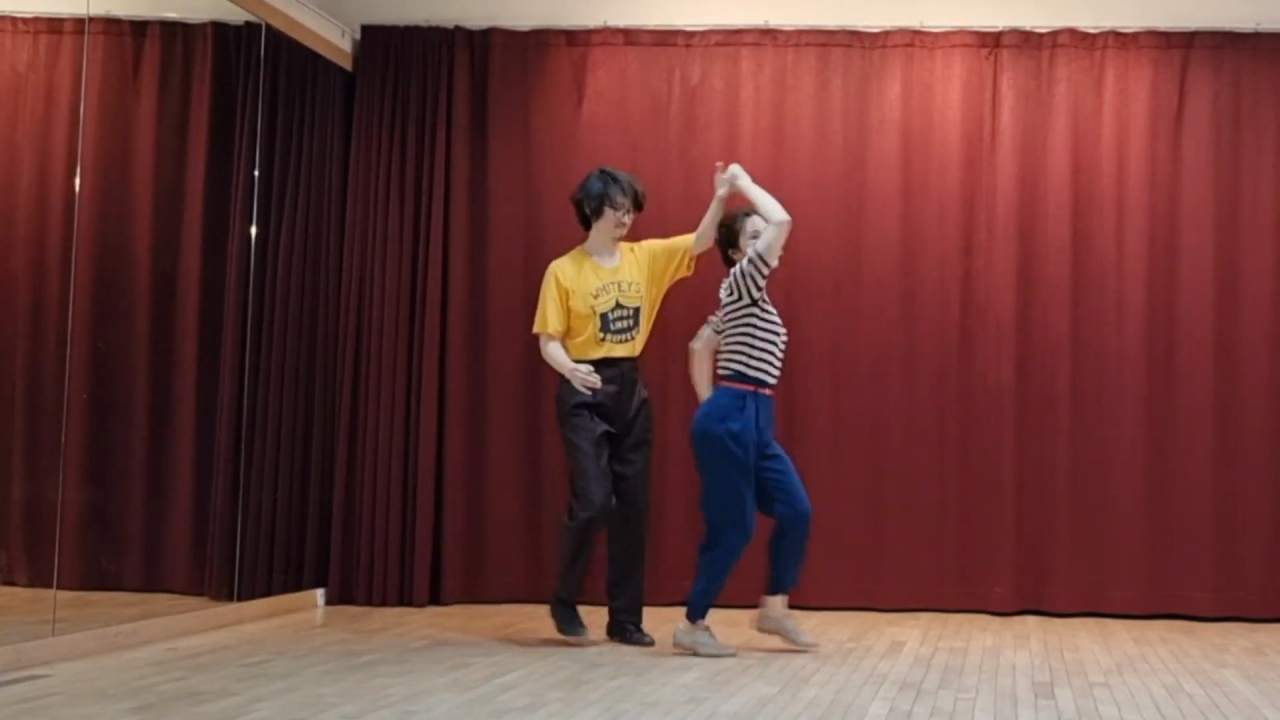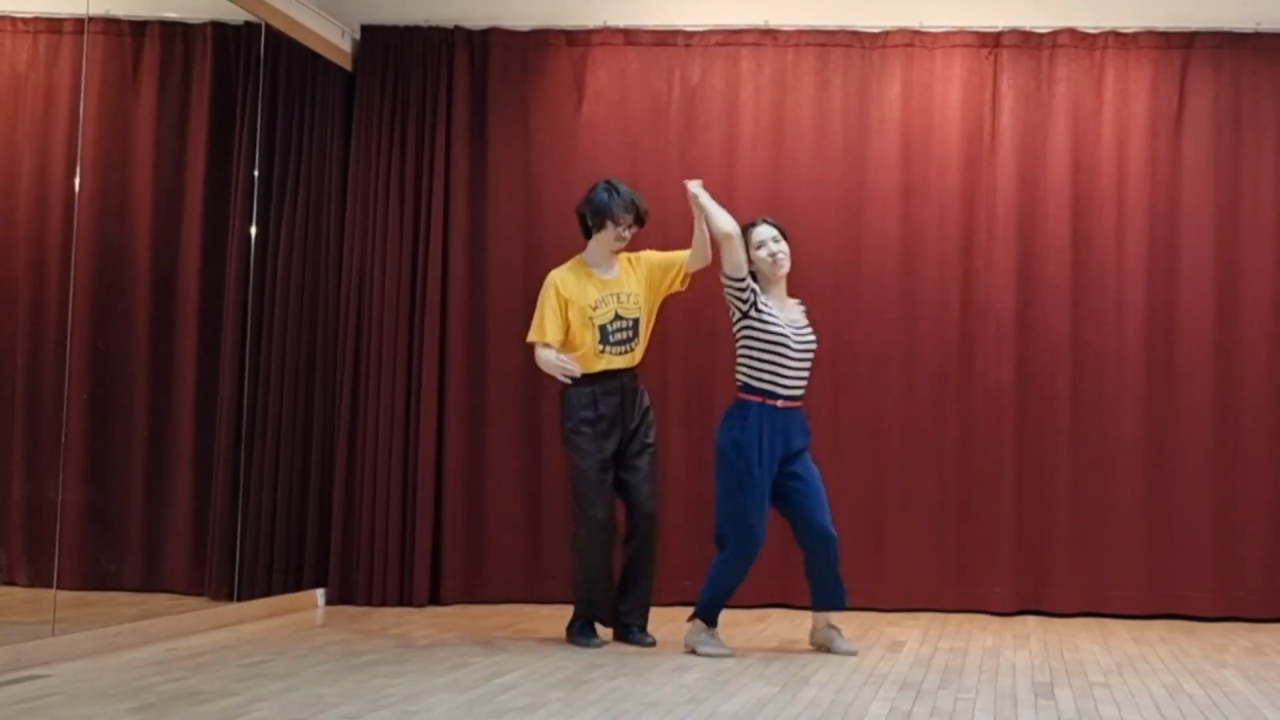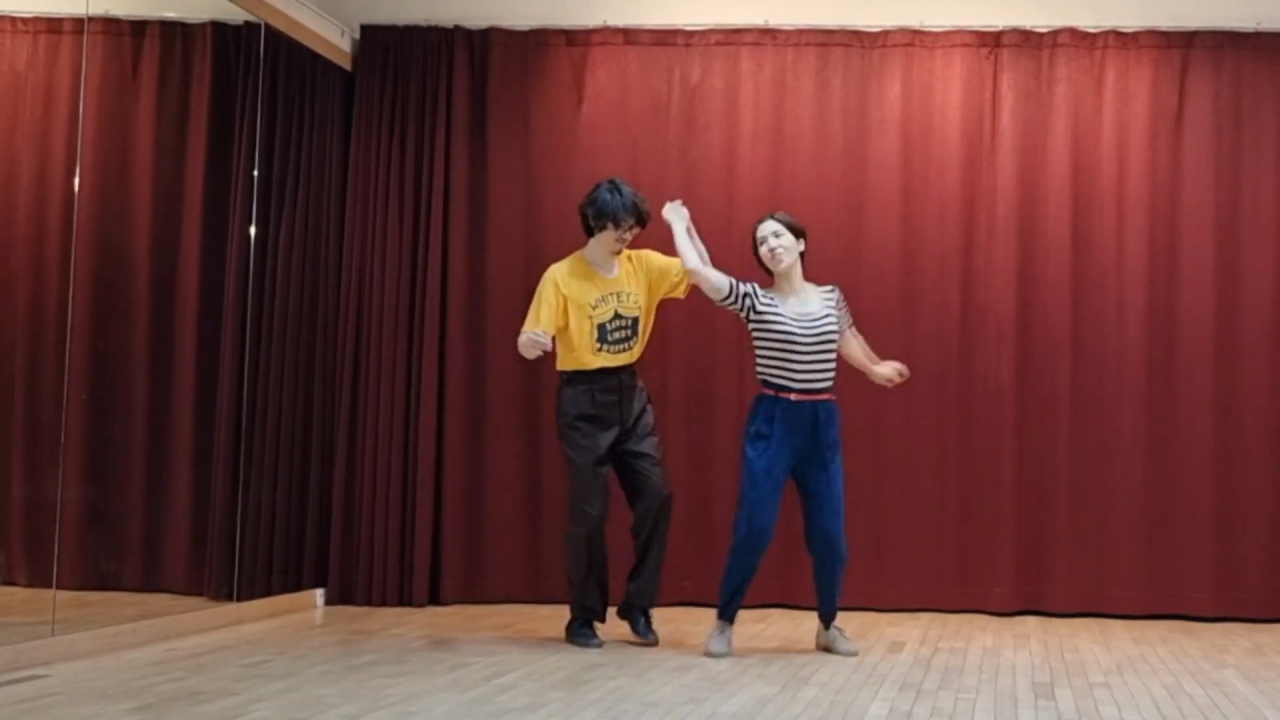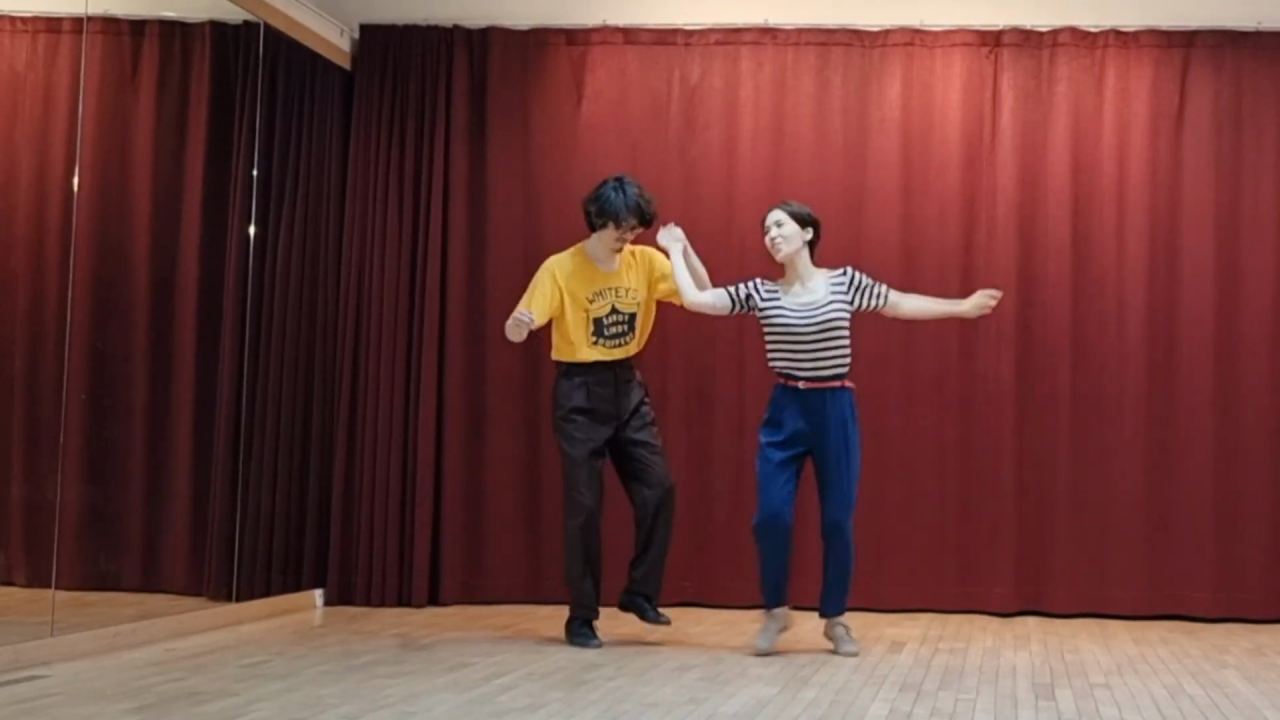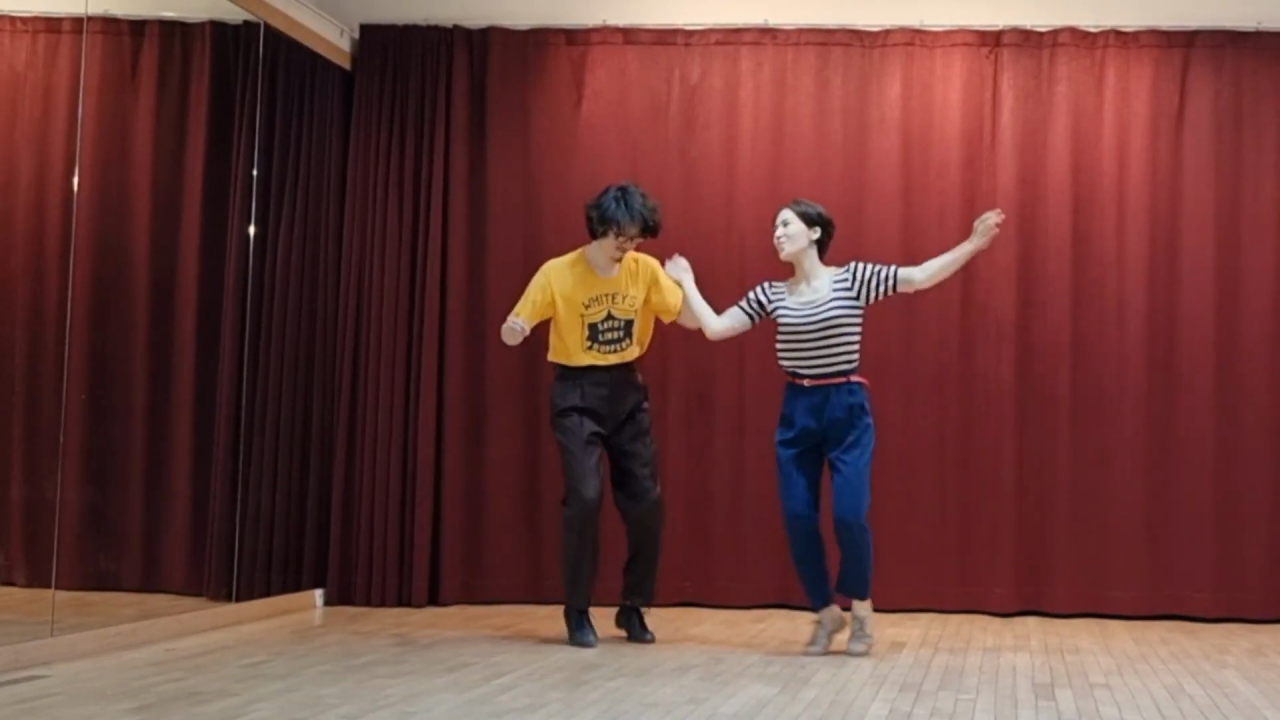
dt=0.1s
person 1, frame 1
left shoulder: (646, 256)
right shoulder: (563, 271)
left elbow: (702, 240)
right elbow: (548, 341)
left wrist: (721, 197)
right wrist: (571, 370)
left hip: (630, 389)
right hip: (584, 392)
left knee: (633, 506)
right knee: (593, 501)
left ankle: (625, 617)
right ankle: (565, 600)
person 1, frame 2
left shoulder: (644, 266)
right shoulder: (562, 281)
left elbow: (701, 258)
right elbow: (540, 349)
right wrist: (552, 362)
left hip: (634, 398)
right hip: (587, 402)
left knee: (644, 511)
right knee: (595, 513)
left ankle: (629, 618)
right ankle: (585, 618)
person 1, frame 3
left shoulder: (643, 265)
right shoulder: (560, 277)
right elbow: (528, 343)
right wrist: (534, 341)
left hip: (630, 394)
right hip: (582, 399)
left knee: (656, 496)
right knee: (589, 511)
left ankle: (638, 603)
right ankle: (583, 618)
person 1, frame 4
left shoulder: (645, 260)
right shoulder: (559, 268)
left elbow: (703, 293)
right elbow: (515, 330)
left wrist: (683, 250)
right wrist: (522, 324)
left hip: (628, 387)
right hip: (578, 392)
left knee: (657, 487)
right knee: (584, 505)
left ankle: (641, 593)
right ankle: (581, 616)
person 1, frame 5
left shoulder: (646, 270)
right shoulder: (556, 274)
left elbow: (692, 319)
right elbow: (510, 332)
right wrist: (514, 328)
left hip: (628, 391)
right hip: (577, 393)
left knee: (645, 501)
right knee: (584, 497)
left ankle: (633, 606)
right ankle: (578, 611)
person 2, frame 1
left shoulder: (747, 296)
right shoulder: (743, 281)
left elbow: (700, 348)
right elbow: (782, 222)
left wrist: (708, 398)
right wrist: (744, 183)
left hip: (750, 421)
right hip: (731, 419)
left knee: (797, 512)
right knee: (732, 527)
left ankle: (775, 609)
right ankle: (692, 626)
person 2, frame 2
left shoulder: (799, 311)
right shoulder: (748, 300)
right elbow: (726, 234)
right wrist: (701, 198)
left hip: (792, 430)
right hip: (747, 428)
left knee: (820, 532)
right knee: (743, 536)
left ankle: (825, 623)
right ankle: (701, 624)
person 2, frame 3
left shoulder: (832, 297)
right shoulder: (754, 300)
left elbow: (848, 339)
right elbow: (699, 272)
left wrist: (876, 367)
right wrist: (679, 225)
left hip: (821, 423)
right hip: (772, 423)
left knee: (828, 534)
right knee: (754, 530)
left ankle: (828, 626)
right ankle: (724, 622)
person 2, frame 4
left shoulder: (846, 283)
right shoulder: (760, 292)
left elbow: (901, 304)
right elbow: (695, 300)
left wrist: (960, 307)
right wrist: (676, 255)
left hip: (836, 410)
right hip: (785, 411)
left knee: (836, 523)
right knee: (772, 518)
left ankle: (834, 621)
right ankle: (775, 611)
person 2, frame 5
left shoulder: (854, 278)
right shoulder: (770, 295)
left elbow: (921, 277)
right elbow: (715, 328)
left wrist: (973, 243)
right wrist: (686, 281)
left hip: (847, 408)
right hip: (797, 410)
left knee: (850, 515)
right knee: (798, 520)
left ankle: (860, 609)
right ankle: (828, 612)
